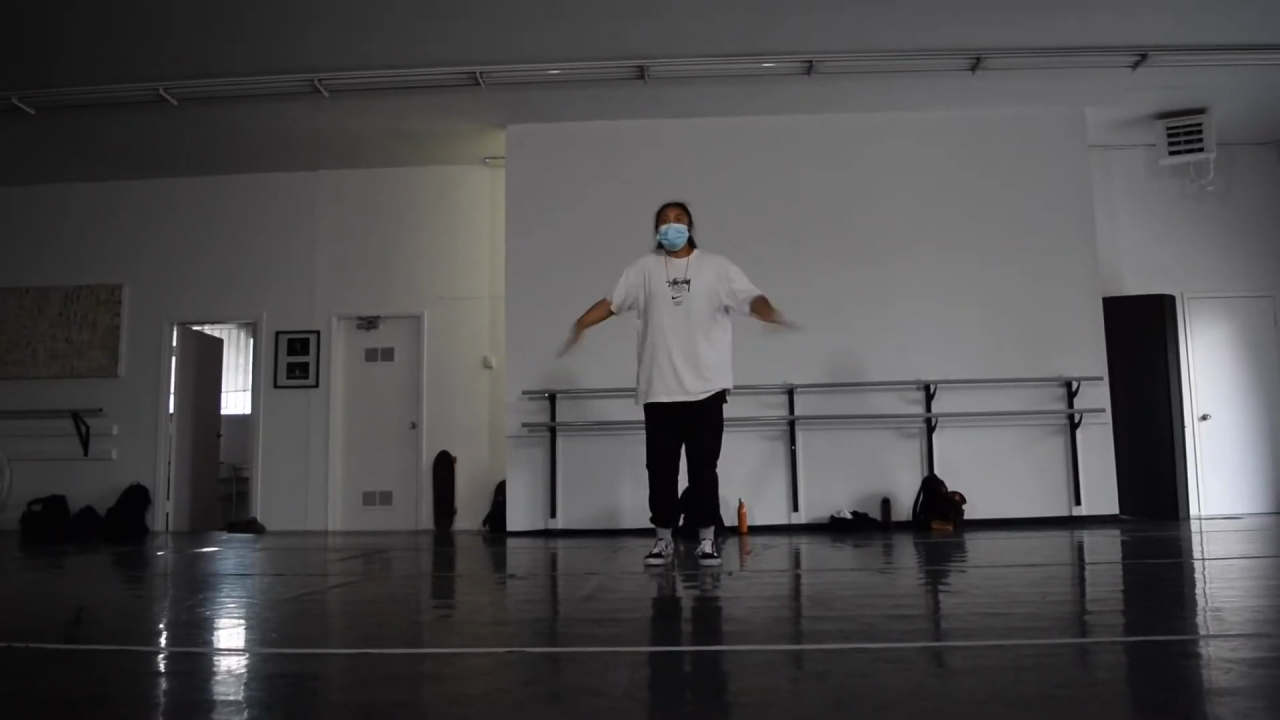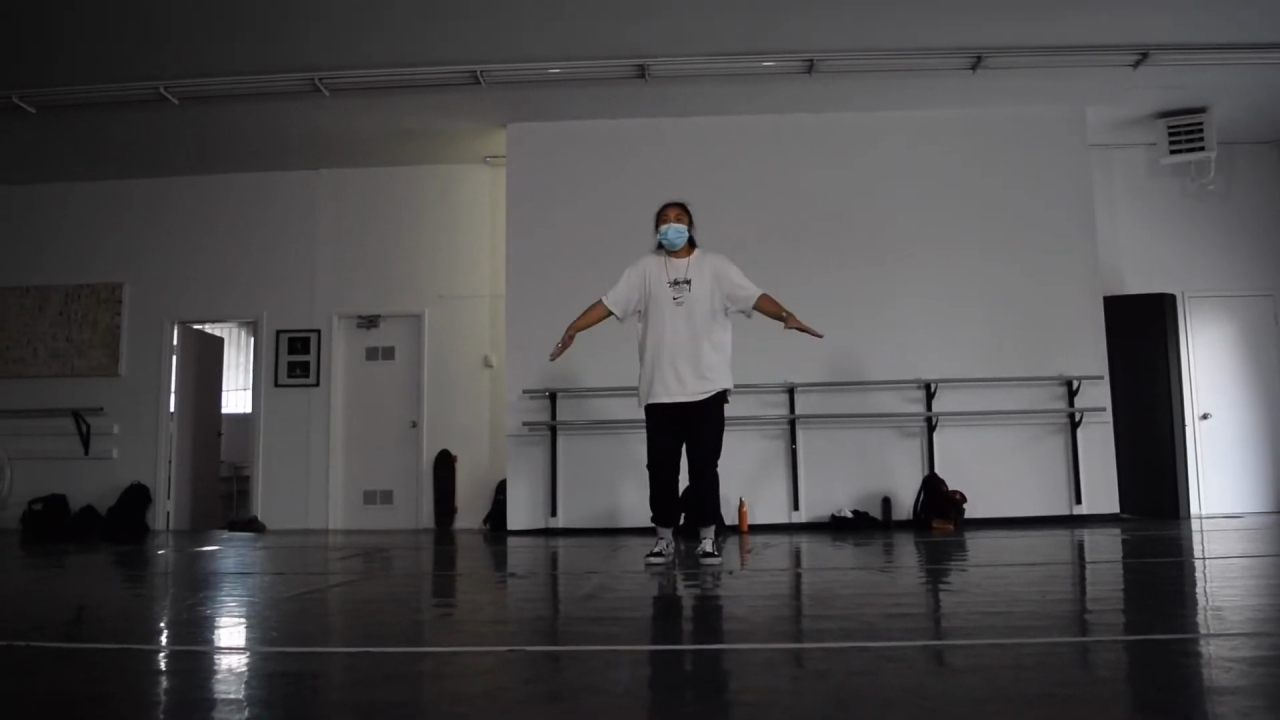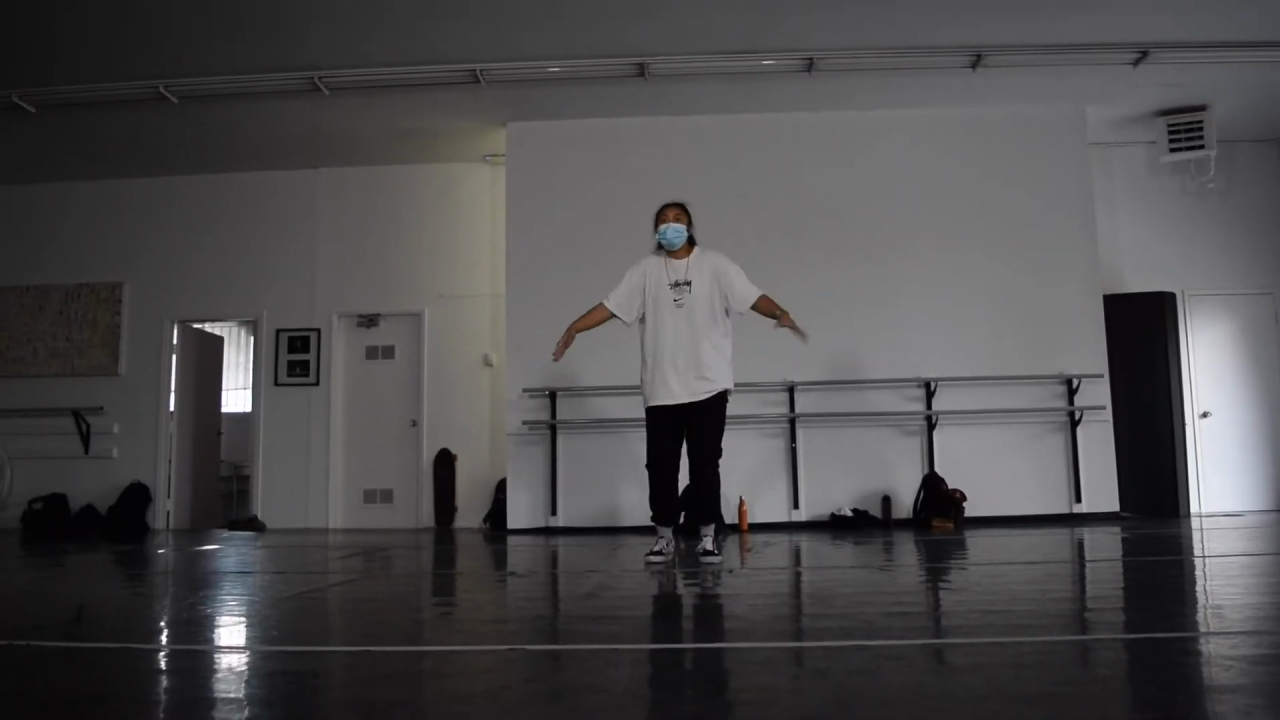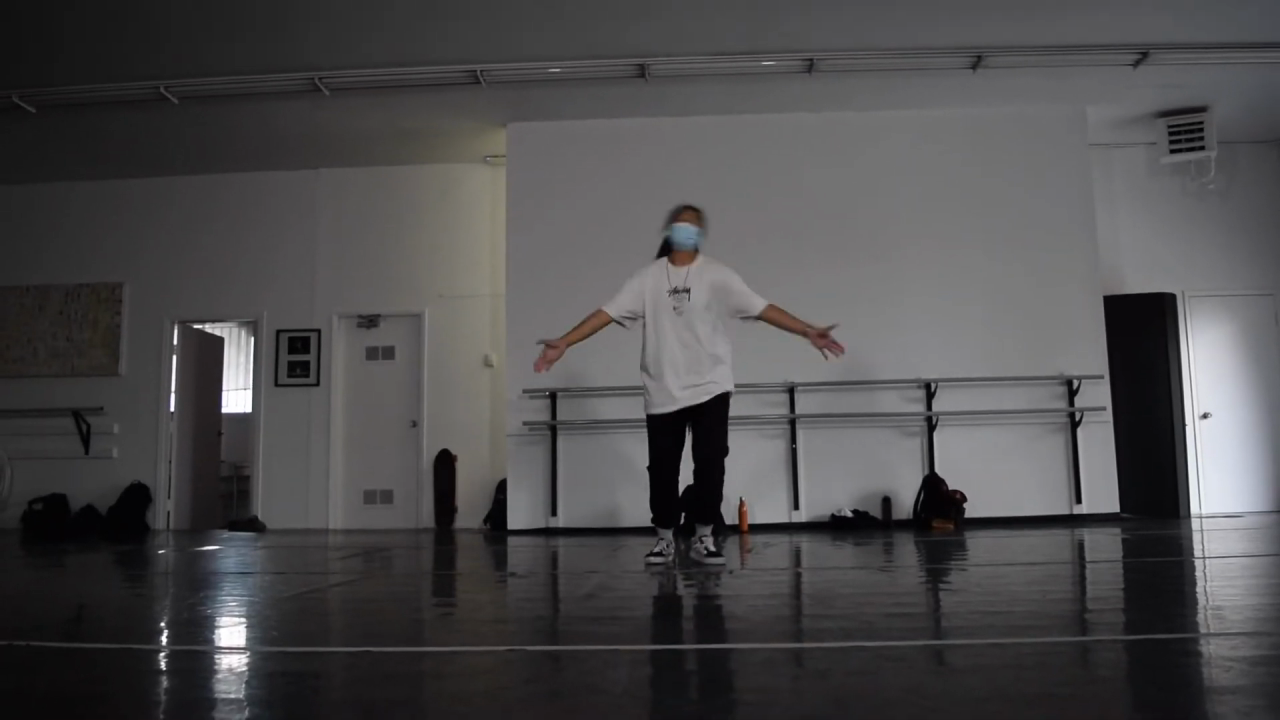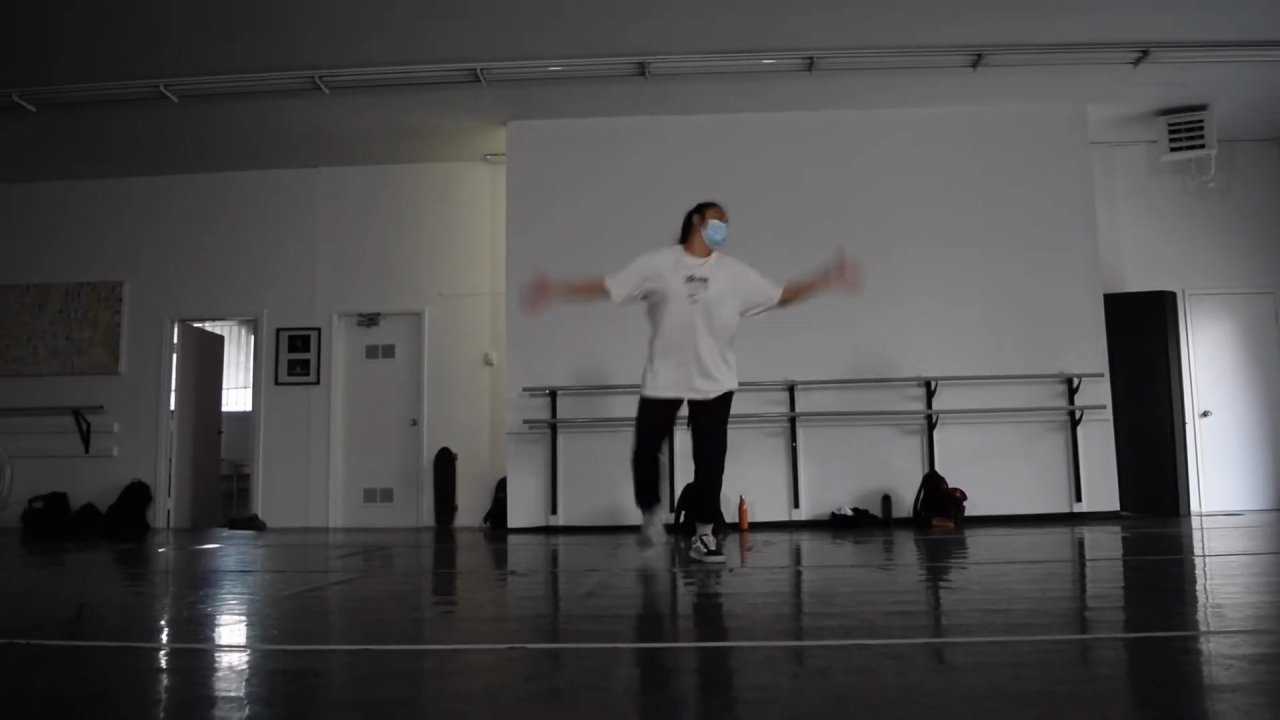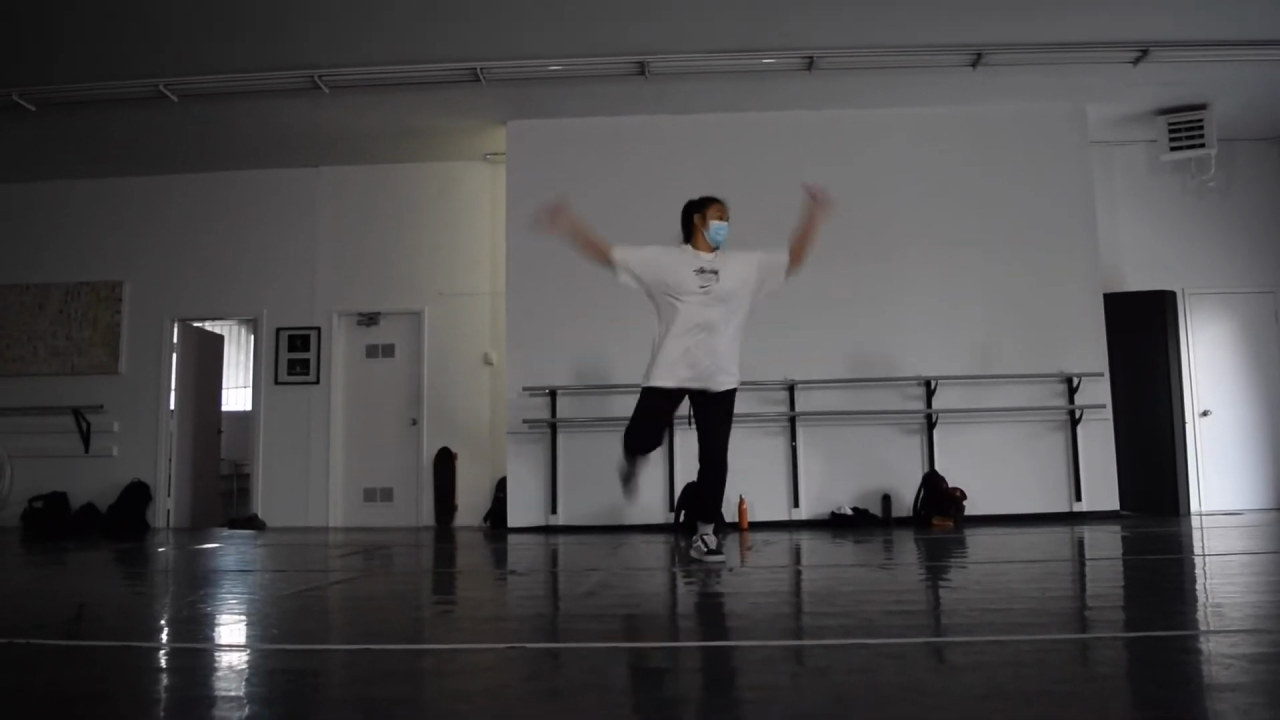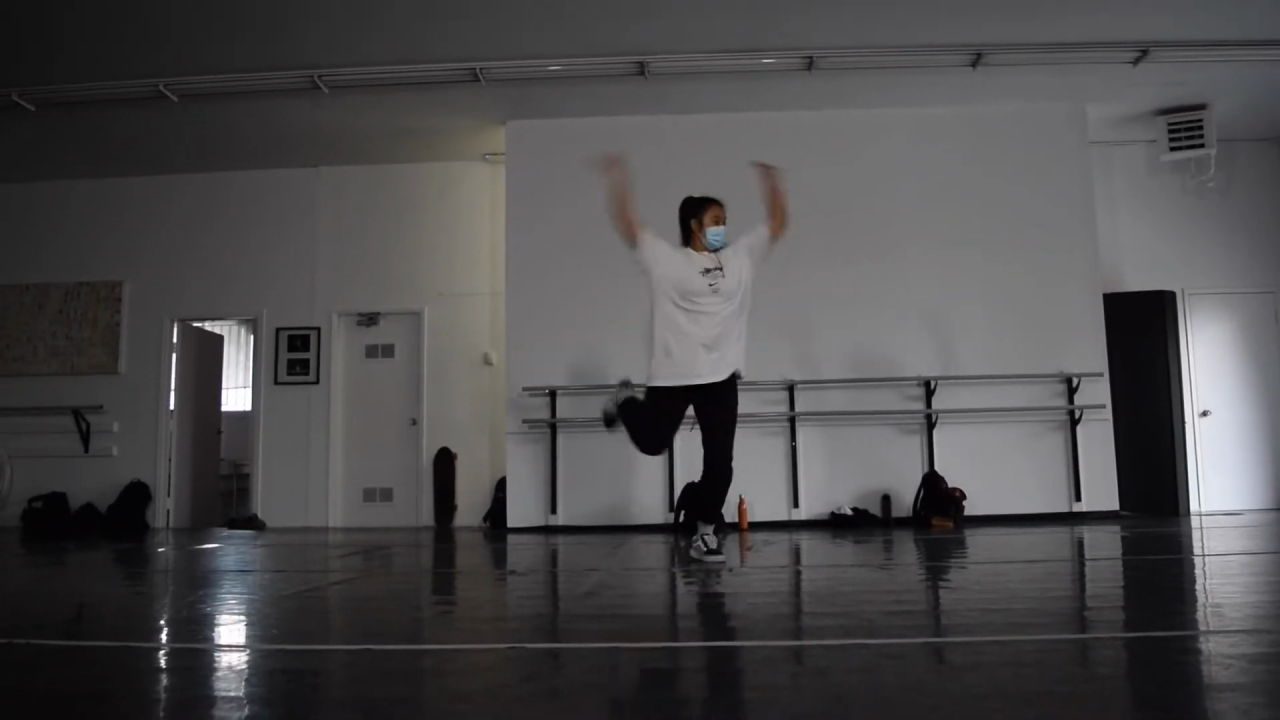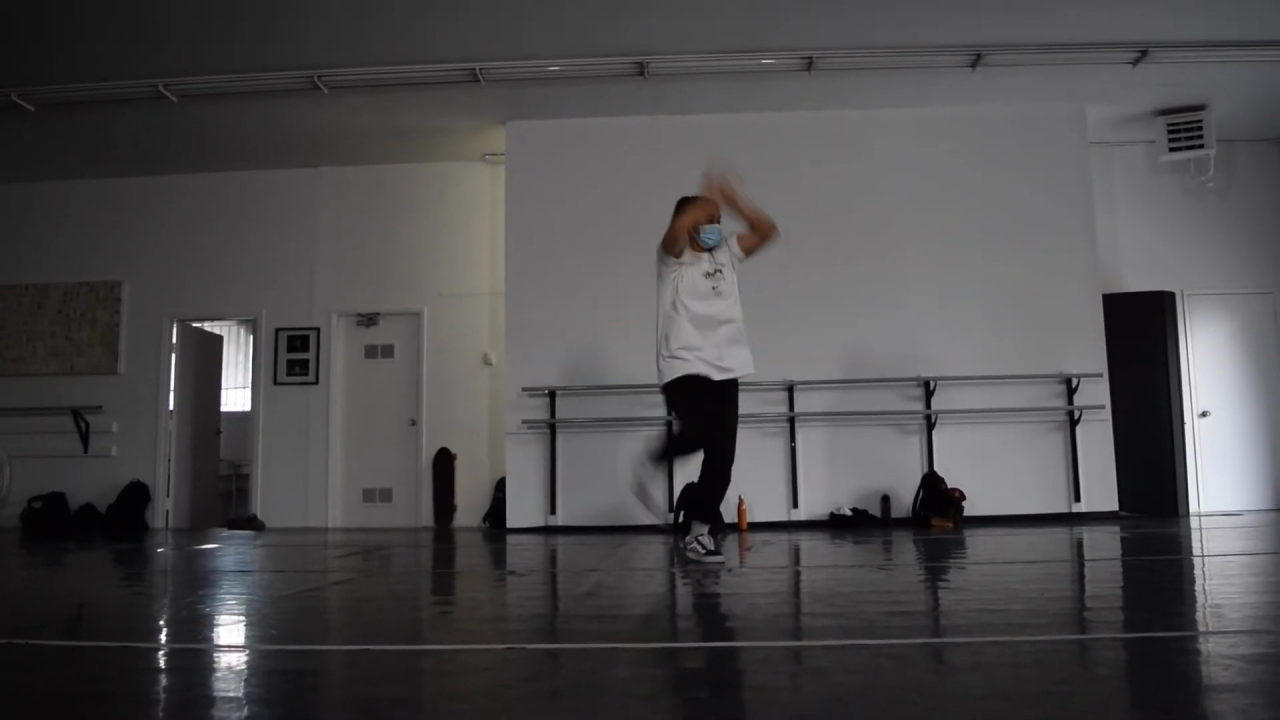
dt=0.1s
person 1, frame 1
left shoulder: (715, 266)
right shoulder: (644, 268)
left elbow: (753, 297)
right elbow: (611, 302)
left wrist: (767, 311)
right wrist: (581, 325)
left hip: (706, 386)
right hip: (659, 387)
left knee: (703, 463)
right knee: (660, 465)
left ankle: (707, 539)
right ankle: (664, 539)
person 1, frame 2
left shoulder: (715, 266)
right shoulder: (645, 269)
left elbow: (755, 297)
right elbow: (609, 304)
left wrist: (786, 315)
right wrist: (573, 329)
left hip: (707, 385)
right hip: (660, 387)
left knee: (704, 462)
right knee: (661, 463)
left ankle: (707, 538)
right ankle: (665, 537)
person 1, frame 3
left shoulder: (715, 264)
right shoulder: (646, 270)
left elbow: (752, 298)
right elbow: (610, 307)
left wrist: (780, 314)
right wrist: (572, 330)
left hip: (707, 385)
right hip: (661, 388)
left knee: (705, 461)
right knee: (660, 464)
left ankle: (707, 537)
right ankle: (665, 537)
person 1, frame 4
left shoulder: (717, 275)
right shoulder: (648, 277)
left elbow: (763, 309)
right elbow: (608, 312)
left wrist: (809, 331)
right wrist: (564, 342)
left hip: (710, 386)
right hip: (664, 390)
left knee: (710, 462)
right knee: (662, 466)
left ankle: (704, 538)
right ankle: (665, 537)
person 1, frame 5
left shoulder: (733, 271)
right shoulder: (657, 263)
left elbow: (780, 296)
right elbow: (609, 287)
left wrist: (825, 279)
right wrist: (557, 291)
left hip: (713, 382)
right hip: (663, 380)
left knee: (711, 461)
right knee: (646, 453)
left ankle: (704, 536)
right ankle: (652, 516)
person 1, frame 6
left shoulder: (743, 265)
right shoulder: (663, 260)
left elbow: (791, 261)
right elbow: (608, 256)
left wrist: (812, 215)
right wrist: (568, 224)
left hip: (718, 377)
right hip: (669, 372)
left knee: (715, 458)
right knee: (642, 439)
left ankle: (706, 533)
right ankle: (631, 461)
person 1, frame 7
left shoulder: (740, 254)
right shoulder: (666, 258)
left elbow: (778, 223)
right elbow: (627, 226)
left wrist: (770, 179)
right wrist: (618, 178)
left hip: (721, 372)
right hip: (673, 369)
left knee: (720, 458)
right knee: (652, 440)
left ankle: (705, 532)
right ankle: (626, 400)
person 1, frame 8
left shoulder: (726, 250)
right shoulder: (676, 254)
left elbow: (767, 230)
right elbow: (676, 236)
left wrist: (733, 198)
right wrist: (707, 192)
left hip: (725, 367)
right hip: (684, 366)
left knee: (721, 453)
right knee: (694, 436)
left ankle: (699, 534)
right ankle: (652, 465)
